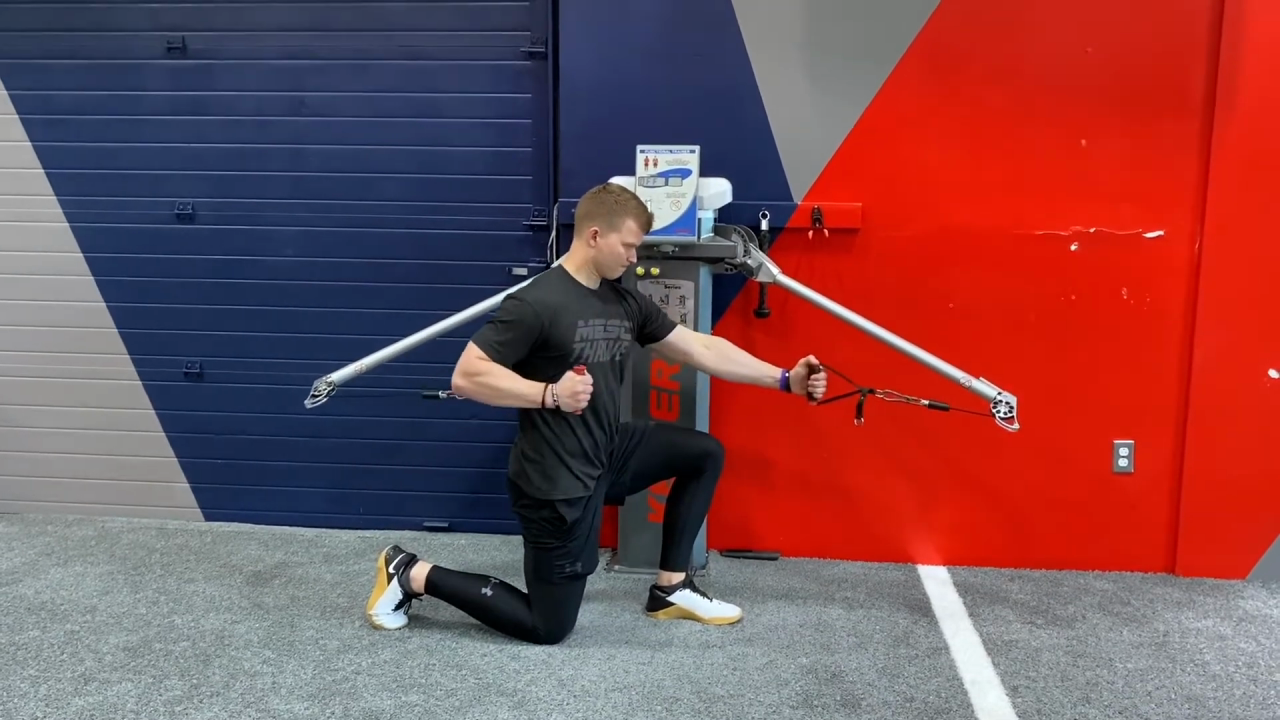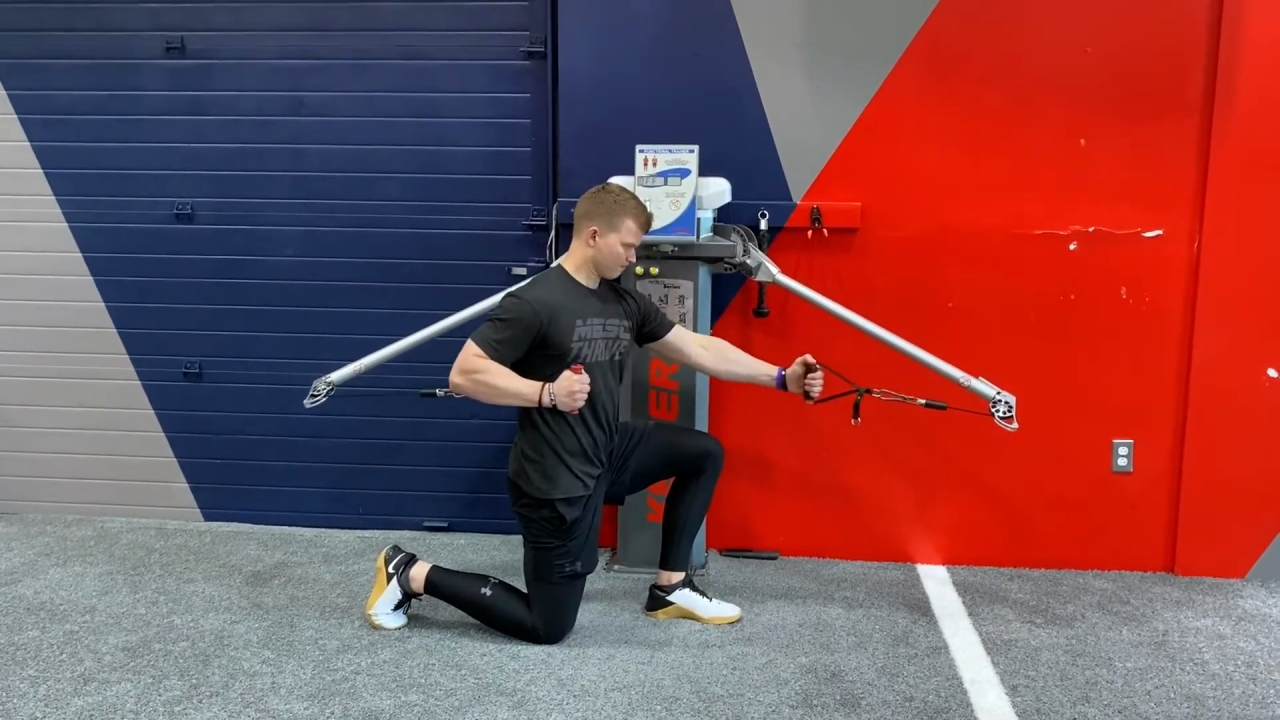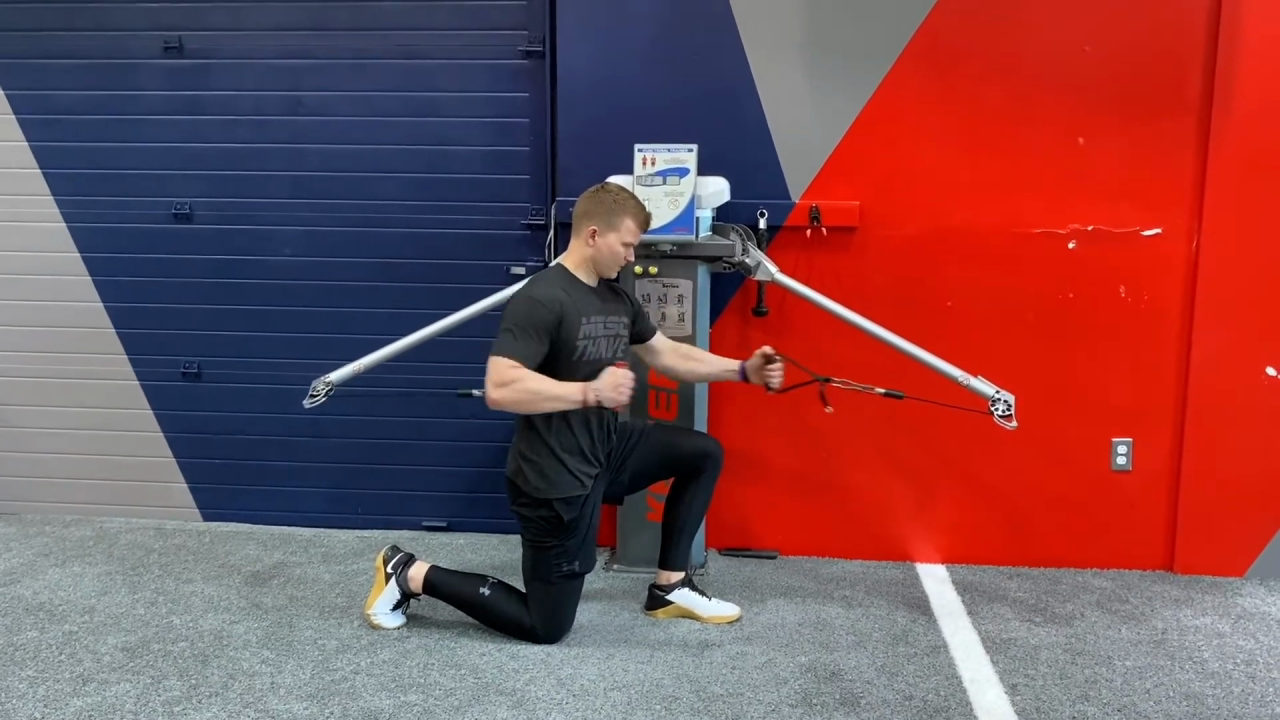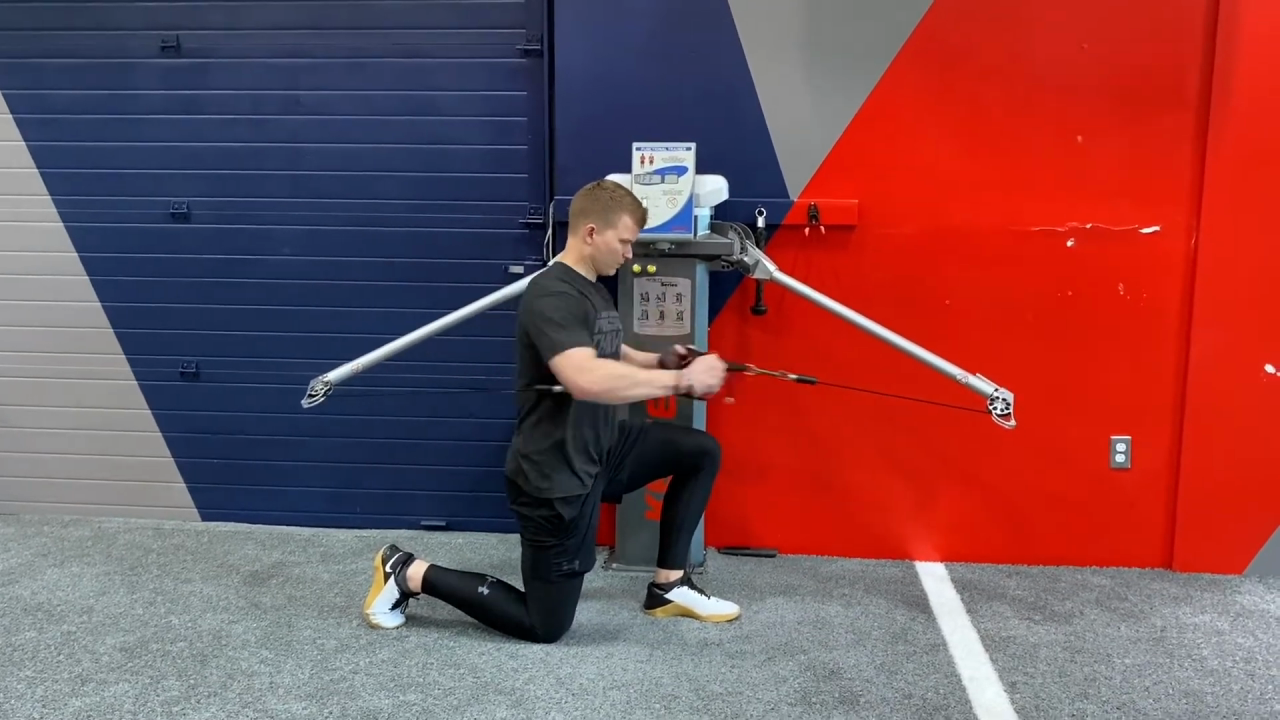
dt=0.2s
person 1, frame 1
left shoulder: (626, 302)
right shoulder: (537, 304)
left elbow: (700, 349)
right elbow: (466, 376)
left wrist: (784, 379)
right wrist: (550, 395)
left hip: (606, 451)
right hip: (554, 482)
left knee: (704, 453)
right knee: (549, 627)
left ankle: (670, 588)
right ankle: (414, 575)
person 1, frame 2
left shoulder: (624, 301)
right shoulder: (535, 303)
left elbow: (696, 348)
right elbow: (463, 374)
left wrist: (781, 377)
right wrist: (547, 392)
left hip: (607, 452)
right hip: (554, 480)
left knee: (704, 453)
right knee: (548, 626)
left ankle: (669, 589)
right ankle: (412, 575)
person 1, frame 3
left shoulder: (616, 297)
right shoulder: (542, 300)
left elbow: (664, 352)
right elbow: (501, 389)
left wrist: (741, 369)
right wrist: (590, 393)
left hip: (604, 453)
right hip: (554, 479)
left knee: (703, 453)
right knee: (546, 624)
left ankle: (668, 588)
right ankle: (410, 574)
person 1, frame 4
left shoulder: (593, 289)
right shoulder: (552, 297)
right elbow: (589, 383)
left wrist: (666, 361)
right wrist: (680, 380)
left hip: (599, 449)
right hip: (554, 476)
left knee: (701, 451)
right knee: (544, 626)
left ankle: (667, 586)
right ankle: (409, 574)
